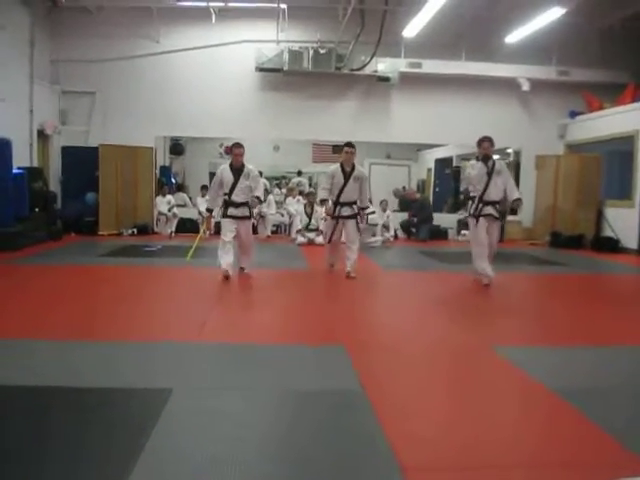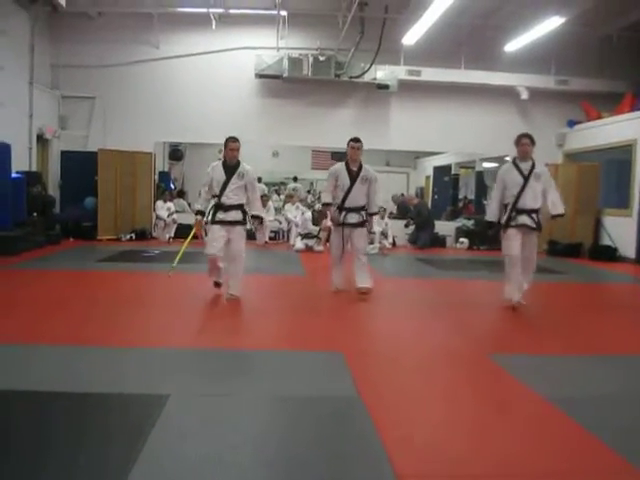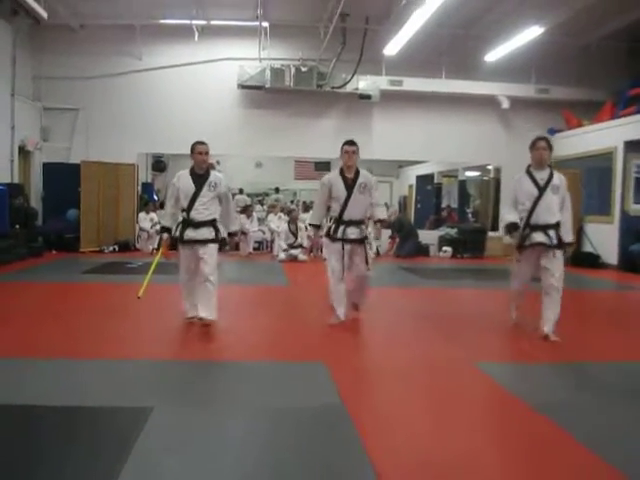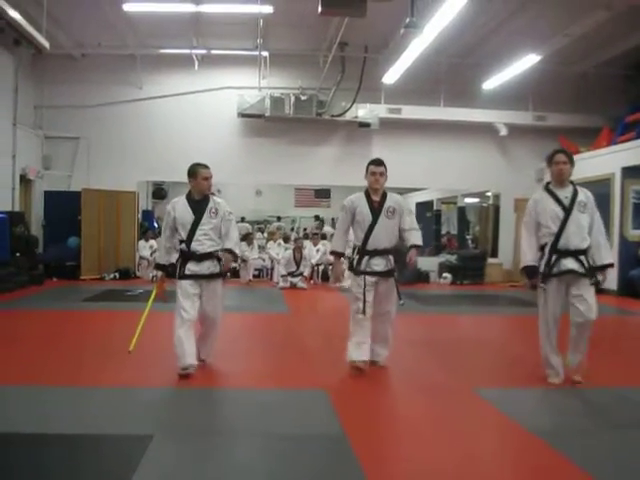
dt=0.7s
person 1, frame 1
left shoulder: (501, 166)
right shoulder: (473, 165)
left elbow: (509, 184)
right elbow: (472, 180)
left wrist: (515, 199)
right wrist: (482, 163)
left hip: (495, 209)
right hip: (478, 208)
left knee: (492, 244)
right knee: (479, 243)
left ankle: (482, 269)
right ankle: (485, 274)
person 1, frame 2
left shoulder: (542, 170)
right shoulder: (506, 170)
left elbow: (550, 192)
right elbow: (496, 195)
left wrist: (557, 211)
right wrist: (492, 219)
left hip: (532, 219)
right hip: (512, 219)
left knee: (528, 260)
right knee: (513, 256)
left ankle: (519, 294)
right ankle: (511, 295)
person 1, frame 3
left shoulder: (560, 180)
right shoulder: (520, 180)
left elbow: (565, 210)
right elbow: (510, 206)
left wrist: (567, 239)
right wrist: (512, 225)
left hip: (552, 237)
right hip: (527, 236)
left knee: (553, 284)
right knee: (520, 279)
left ankle: (548, 328)
right ankle: (515, 309)
person 1, frame 4
left shoulder: (585, 197)
right shoulder: (538, 199)
left elbow: (596, 230)
right elbow: (528, 235)
left wrist: (602, 263)
right wrist: (530, 267)
left hip: (581, 264)
right hip: (551, 265)
left knee: (586, 316)
right knee: (549, 320)
left ankle: (575, 365)
right ankle: (554, 370)
person 2, frame 1
left shoulder: (251, 171)
right shoulder: (222, 171)
left elbow: (258, 187)
right elbow: (214, 191)
left wrist: (256, 199)
right wrist: (209, 210)
left hip: (245, 211)
right hip: (228, 211)
left knee: (245, 242)
right knee: (226, 240)
left ankle: (243, 265)
right ankle: (226, 269)
person 2, frame 2
left shoulder: (247, 171)
right shoulder: (214, 168)
left elbow: (253, 195)
right elbow: (205, 192)
left wrist: (256, 216)
right wrist: (199, 214)
left hip: (237, 216)
right hip: (218, 215)
left knee: (236, 254)
right knee: (213, 252)
left ankle: (234, 290)
right ankle: (218, 277)
person 2, frame 3
left shoulder: (218, 180)
right shoulder: (180, 178)
left elbow: (228, 207)
right elbow: (171, 206)
left wrist: (232, 232)
right wrist: (166, 232)
left hip: (209, 233)
right hip: (186, 232)
left knee: (208, 275)
right knee: (188, 277)
left ankle: (205, 315)
right ankle: (192, 311)
person 2, frame 4
left shoulder: (220, 205)
right shoulder: (175, 206)
left elbow: (231, 232)
right elbow: (167, 239)
left wrist: (229, 253)
right wrist: (161, 268)
left hip: (212, 266)
right hip: (186, 267)
left knee: (211, 316)
right knee: (186, 315)
left ankle: (202, 353)
right ankle: (186, 363)
person 3, frame 1
left shoulder: (361, 173)
right shoulder: (333, 171)
left elbow: (364, 193)
right elbow: (324, 189)
left wrist: (362, 211)
right wrist: (326, 205)
left hip: (352, 211)
right hip: (336, 209)
left knee: (353, 241)
right knee: (332, 239)
left ankle: (350, 269)
right ankle: (331, 261)
person 3, frame 2
left shoulder: (370, 173)
right shoulder: (336, 170)
left elbow: (372, 197)
right elbow: (327, 192)
left wrist: (371, 218)
right wrist: (331, 209)
left hip: (360, 217)
right hip: (341, 216)
left knee: (360, 252)
right knee: (337, 253)
left ankle: (363, 285)
right ankle: (338, 284)
person 3, frame 3
left shoulder: (368, 179)
right shoulder: (329, 180)
left elbow: (375, 204)
right elbow: (320, 206)
left wrist: (378, 223)
right wrist: (316, 231)
left hip: (360, 232)
right hip: (337, 232)
left knee: (362, 273)
right knee: (337, 274)
left ankle: (354, 298)
right ankle: (339, 313)
person 3, frame 4
left shoulder: (398, 203)
right shoulder: (352, 202)
left elbow: (411, 228)
right elbow: (341, 232)
left wrist: (413, 248)
right wrist: (337, 261)
left hip: (386, 263)
right hip: (361, 263)
left knee: (385, 313)
right knee: (361, 311)
left ankle: (378, 355)
right ankle: (358, 358)
